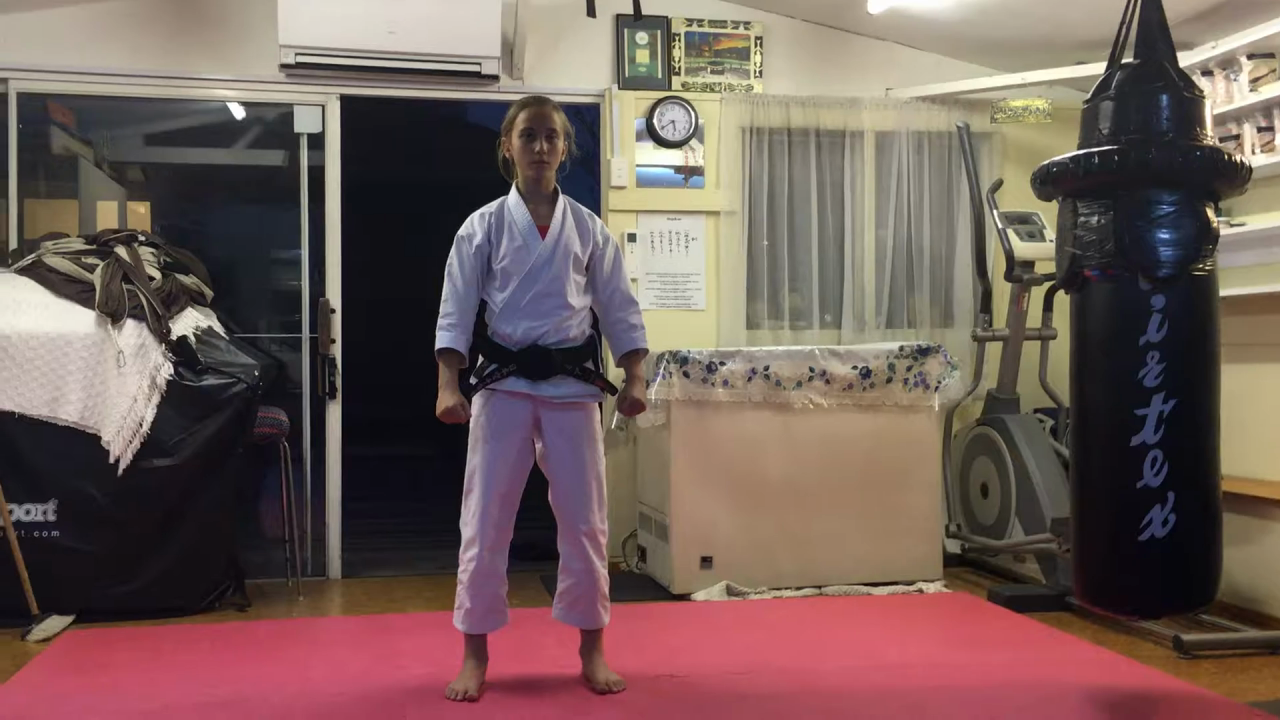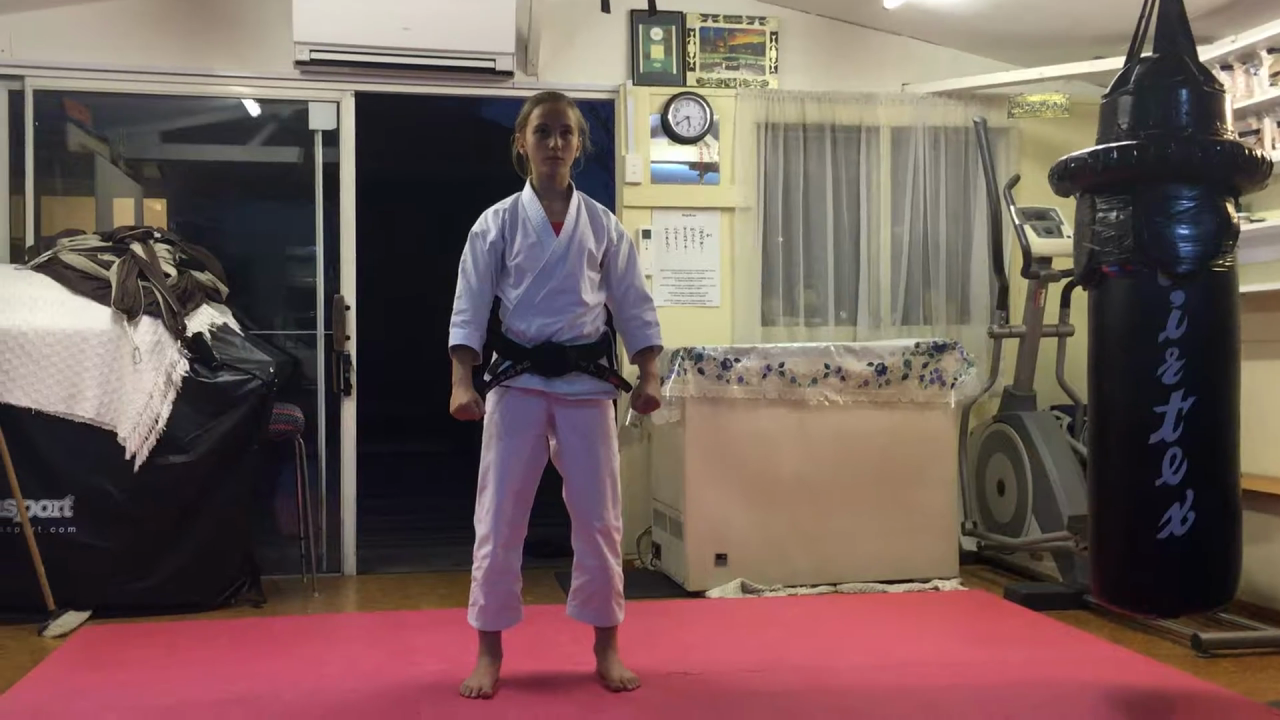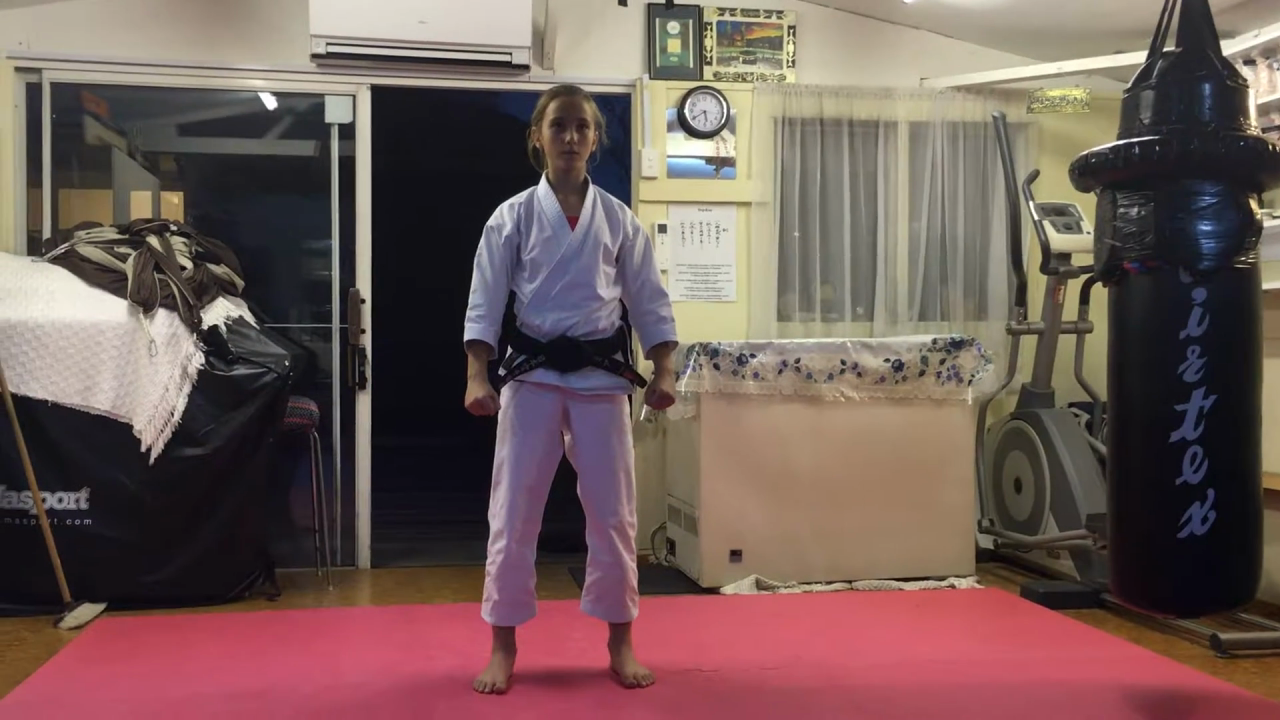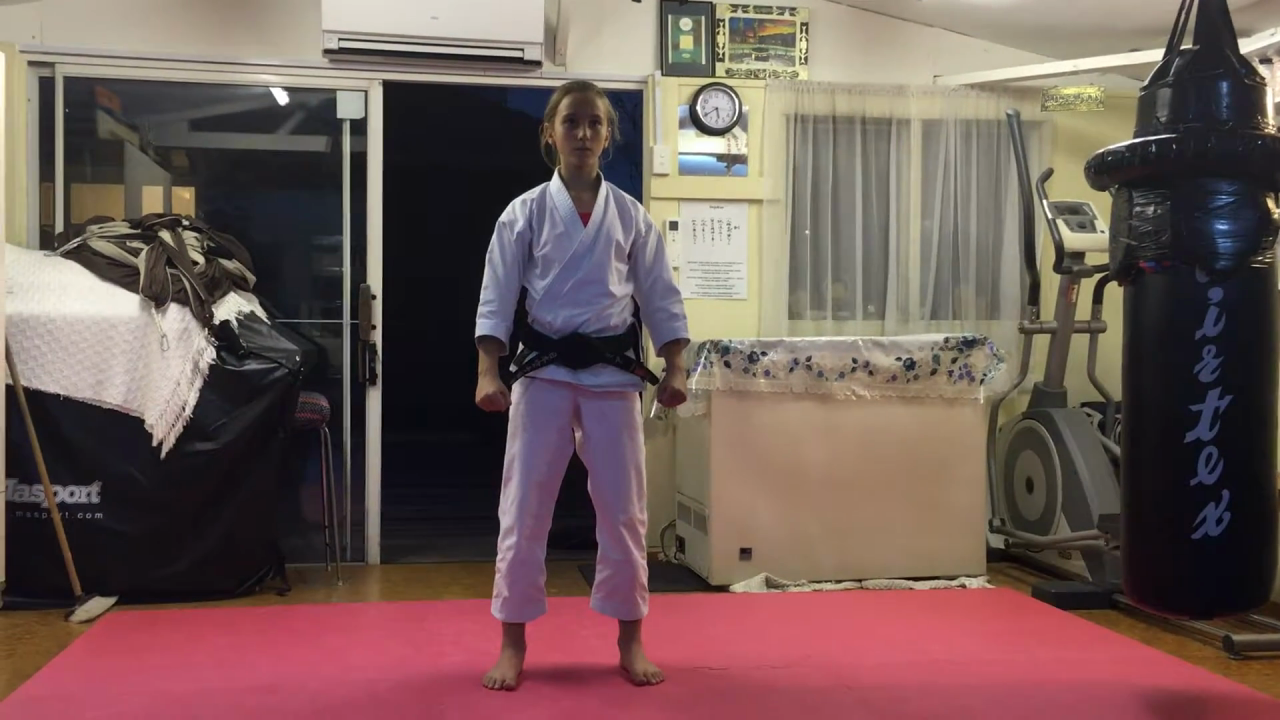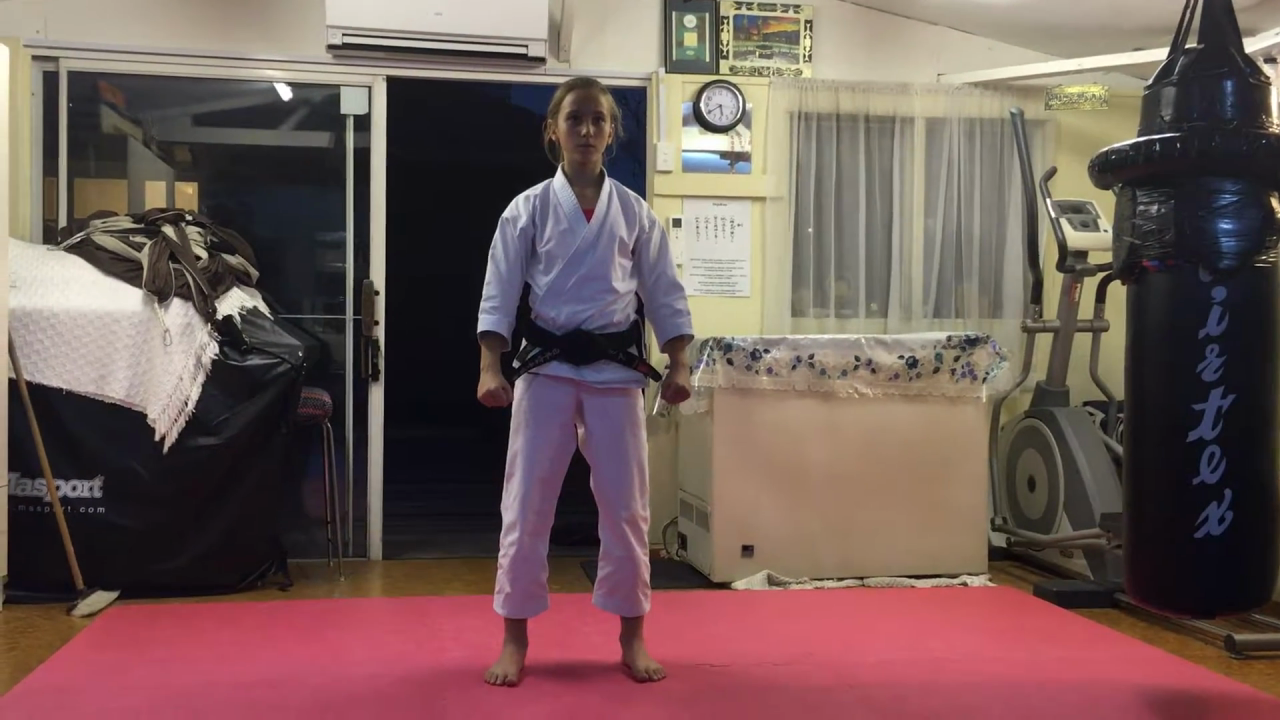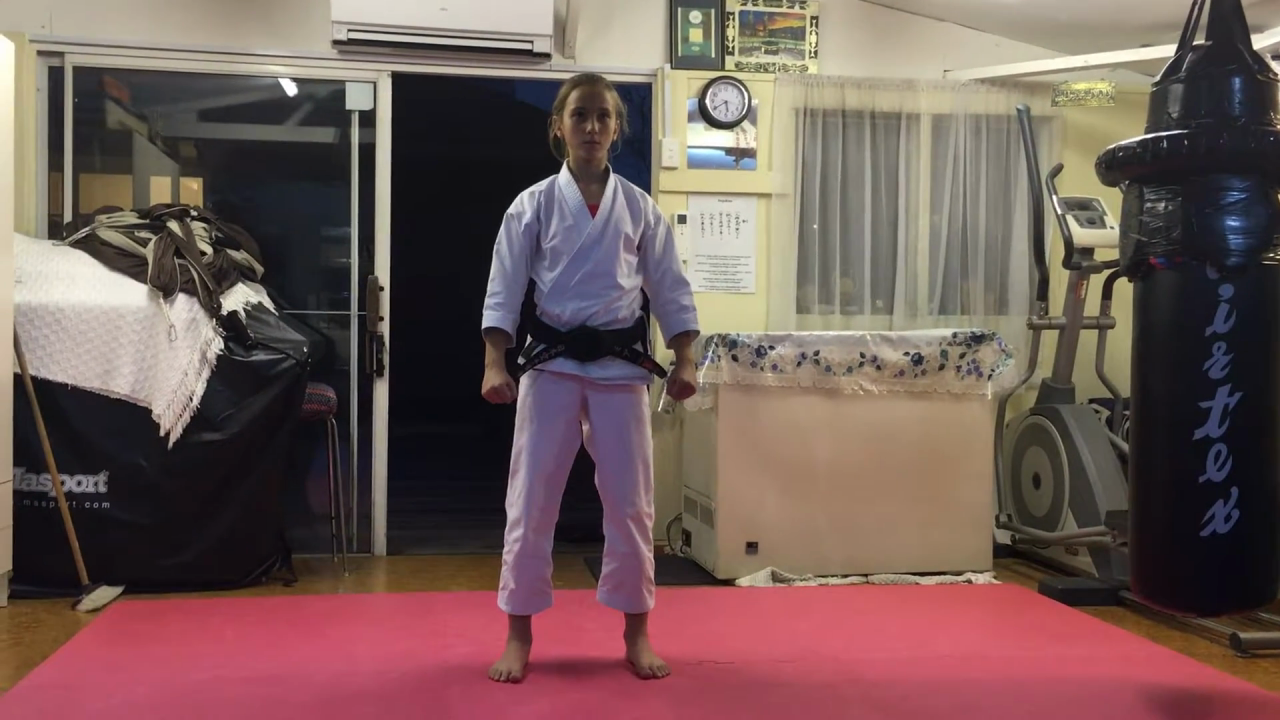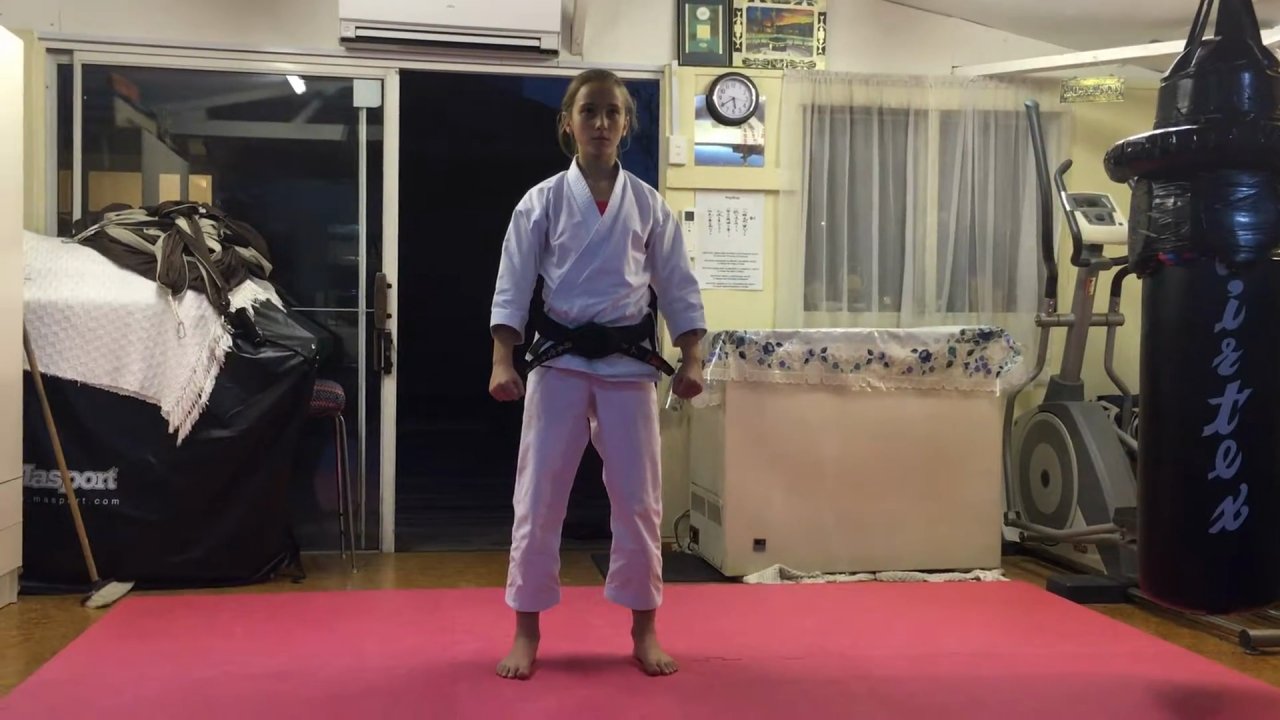
dt=0.3s
person 1, frame 1
left shoulder: (588, 228)
right shoulder: (484, 226)
left elbow: (619, 307)
right elbow: (456, 309)
left wrist: (634, 378)
right wrist: (448, 384)
left hip: (572, 385)
right hip: (503, 384)
left knee: (584, 518)
right knee: (486, 518)
left ankle: (592, 648)
right ankle: (474, 653)
person 1, frame 2
left shoulder: (603, 225)
right shoulder: (497, 222)
left elbow: (633, 304)
right elbow: (470, 306)
left wrist: (648, 376)
right wrist: (462, 383)
left hip: (586, 380)
right hip: (518, 379)
left knee: (598, 515)
right knee: (500, 515)
left ankle: (606, 645)
right ankle: (489, 649)
person 1, frame 3
left shoulder: (618, 219)
right shoulder: (513, 216)
left elbow: (649, 299)
right elbow: (485, 300)
left wrist: (664, 370)
right wrist: (477, 376)
left hip: (602, 376)
right hip: (531, 375)
left knee: (613, 511)
right knee: (514, 510)
left ankle: (620, 642)
right ankle: (503, 645)
person 1, frame 4
left shoulder: (631, 216)
right shoulder: (525, 212)
left elbow: (660, 296)
right elbow: (497, 296)
left wrist: (674, 369)
right wrist: (488, 373)
left hip: (613, 373)
right hip: (544, 371)
left knee: (623, 508)
right knee: (524, 507)
left ankle: (630, 638)
right ankle: (513, 641)
person 1, frame 5
left shoulder: (634, 212)
right shoulder: (529, 208)
left elbow: (664, 292)
right elbow: (500, 292)
left wrist: (678, 365)
right wrist: (490, 367)
left hip: (615, 369)
right hip: (546, 367)
left knee: (625, 504)
right knee: (527, 503)
left ankle: (632, 635)
right ankle: (514, 637)
person 1, frame 6
left shoulder: (640, 207)
right shoulder: (533, 204)
left elbow: (670, 287)
right elbow: (504, 288)
left wrist: (684, 360)
right wrist: (494, 364)
left hip: (620, 365)
right hip: (551, 363)
left knee: (630, 500)
right knee: (531, 498)
left ankle: (636, 631)
right ankle: (518, 633)
person 1, frame 7
left shoulder: (648, 204)
right shoulder: (542, 201)
left elbow: (677, 286)
right elbow: (513, 285)
left wrist: (691, 360)
right wrist: (502, 361)
left hip: (628, 361)
right hip: (560, 359)
left knee: (637, 497)
right knee: (539, 495)
left ankle: (644, 628)
right ankle: (526, 630)
